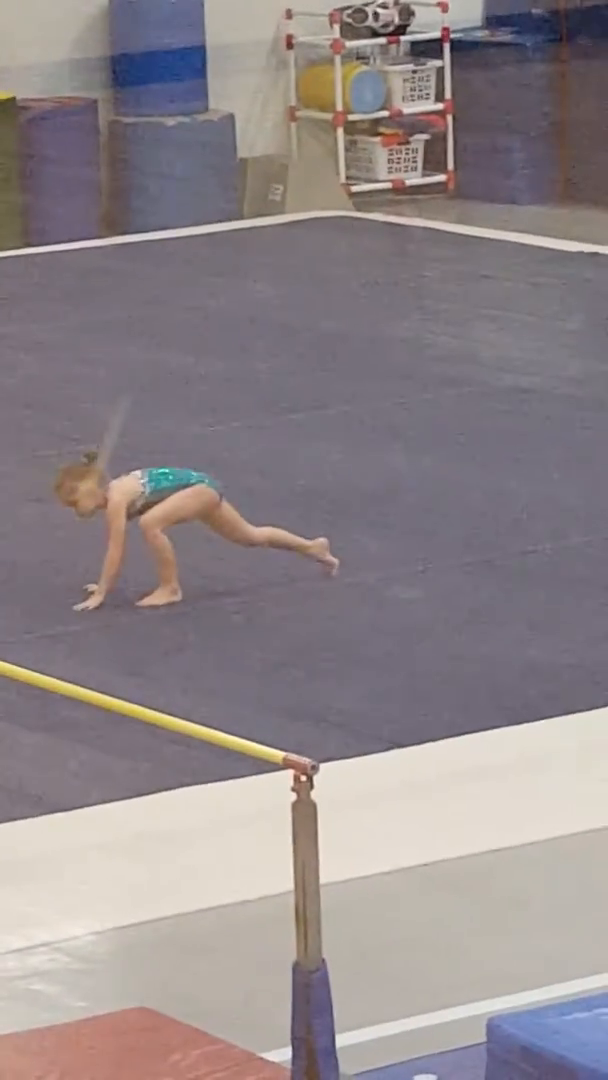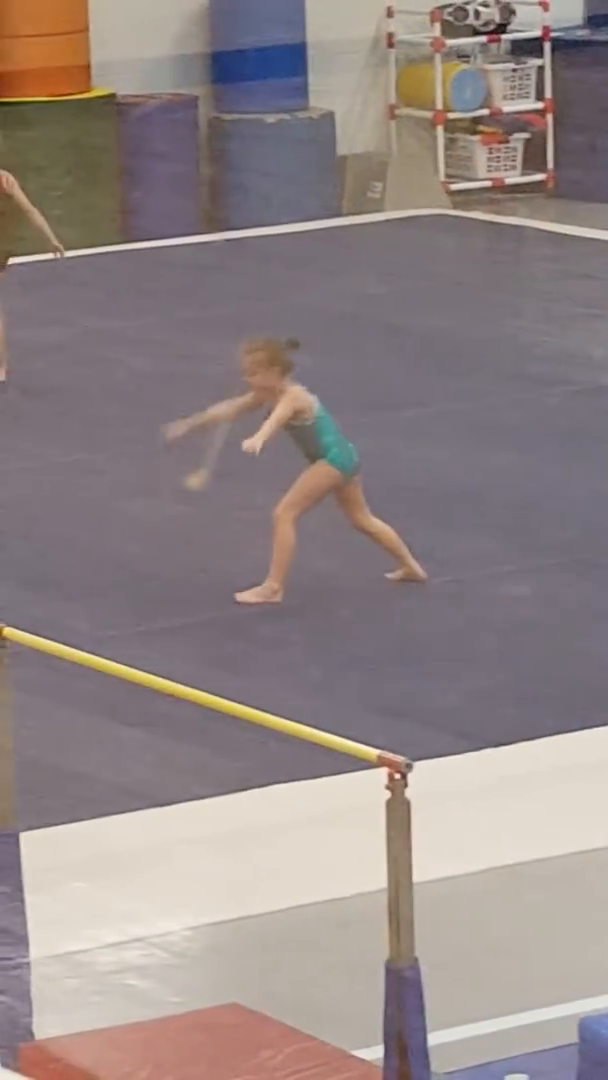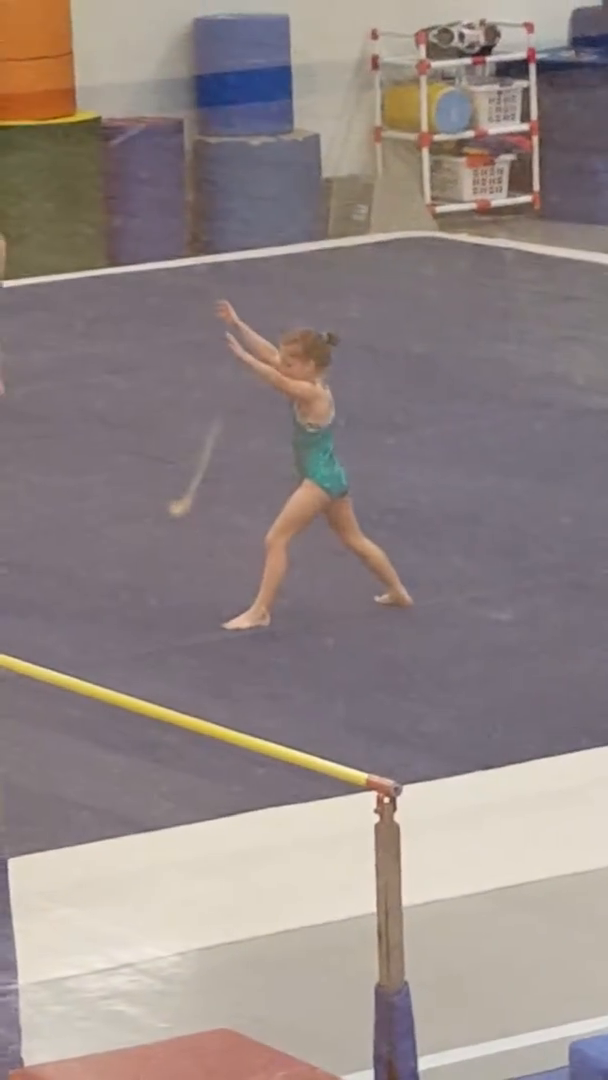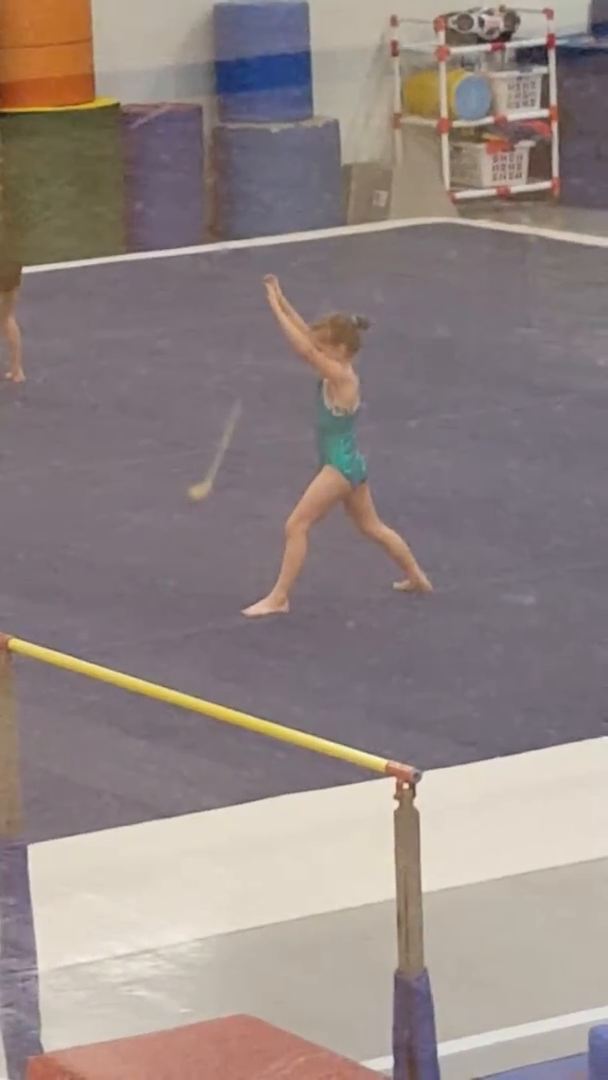
dt=1s
person 1, frame 1
left shoulder: (116, 499)
right shoulder: (113, 493)
left elbow: (115, 549)
right elbow: (115, 548)
left wrist: (100, 592)
right wrist: (105, 583)
left hip: (200, 485)
right hip: (202, 487)
left knee: (151, 524)
right knee: (249, 536)
left ankle: (170, 588)
right ankle: (313, 547)
person 1, frame 2
left shoulder: (292, 397)
right shoulder: (269, 392)
left elbow: (275, 419)
right elbow: (228, 409)
left wrist: (258, 439)
right wrist: (190, 423)
left hip: (333, 458)
right hip: (342, 456)
left knee: (284, 515)
right knee: (362, 519)
left ankle: (272, 588)
right ankle: (411, 568)
person 1, frame 3
left shoulder: (313, 394)
right shoulder: (309, 385)
left elbow: (275, 379)
right elbow: (270, 355)
left wrist: (240, 353)
right wrist: (236, 324)
left hip: (320, 479)
right hip: (329, 476)
left knee: (276, 539)
right knee: (354, 540)
left ankle: (259, 612)
right ankle: (398, 592)
person 1, frame 4
left shoulder: (342, 377)
right shoulder: (337, 369)
left elbow: (305, 350)
right elbow: (308, 336)
left wrist: (277, 312)
right wrist: (282, 302)
left hip: (340, 466)
right hip: (348, 462)
left knee: (296, 526)
right knee: (372, 527)
left ankle: (278, 598)
right ankle: (417, 578)
